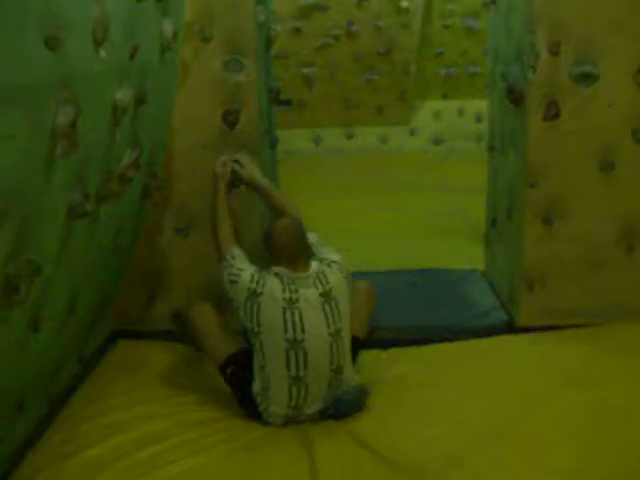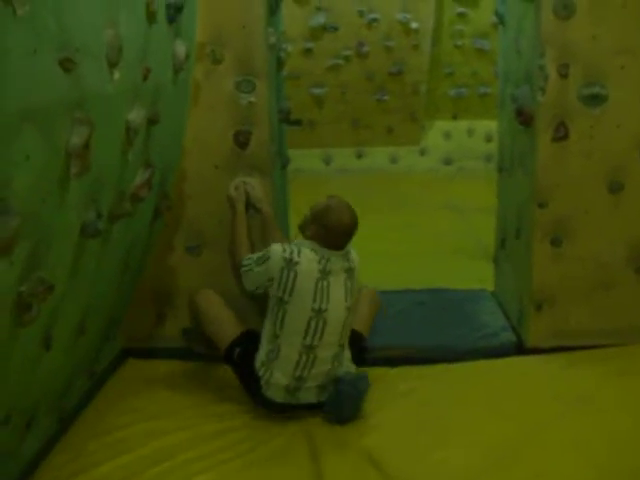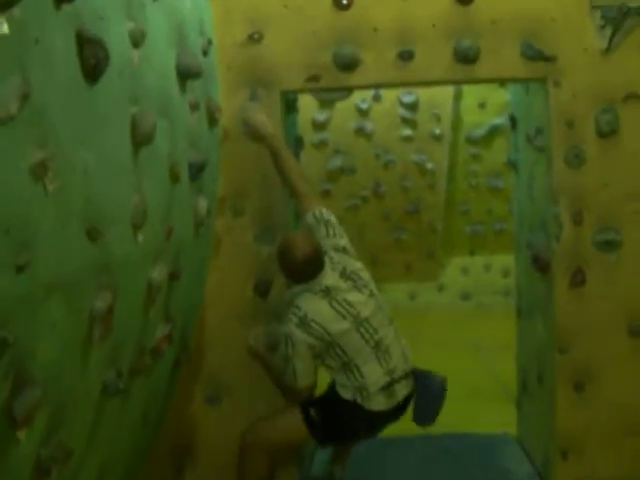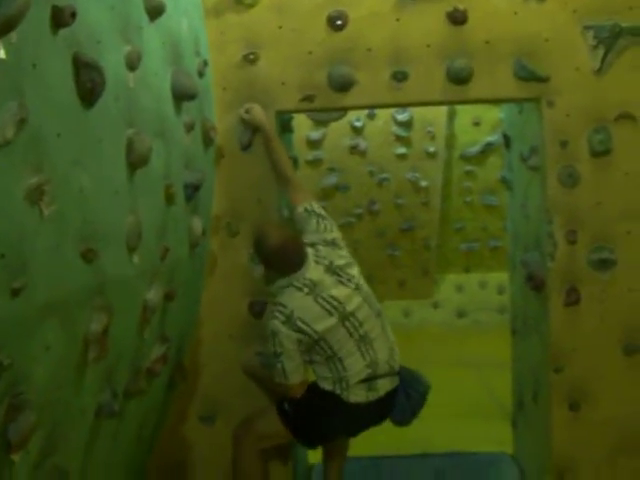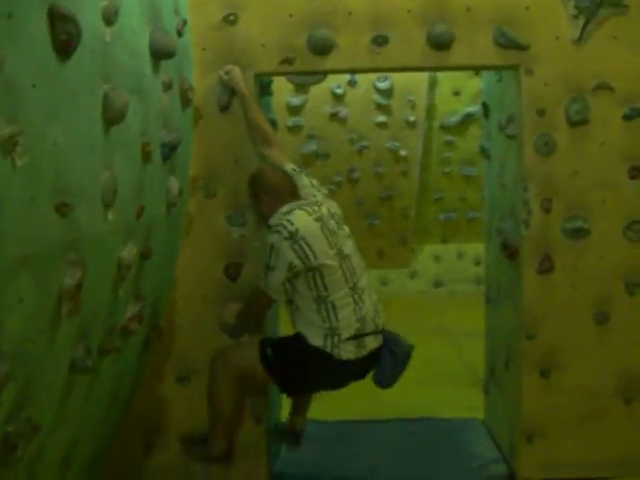
dt=1s
person 1, frame 1
left shoulder: (254, 289)
right shoulder: (336, 273)
left elbow: (227, 244)
right elbow: (298, 226)
left wrist: (221, 187)
right wrist: (259, 182)
left hip: (273, 412)
right hip: (337, 398)
left knee: (198, 313)
right knee: (363, 289)
person 1, frame 2
left shoulder: (286, 259)
right shoulder: (350, 262)
left elbow: (243, 269)
left wrist: (239, 209)
right wrist: (263, 208)
left hip: (273, 392)
right hip: (331, 389)
left knee: (202, 297)
right knee: (369, 294)
left ankle: (218, 348)
person 1, frame 3
left shoulder: (300, 321)
right shoulder: (339, 256)
left elbow: (300, 391)
right elbow: (305, 193)
left wrist: (265, 352)
right wrist: (271, 137)
left hip: (366, 407)
right hip: (401, 388)
left knee: (254, 442)
person 1, frame 4
left shoulder: (284, 315)
right shoulder: (327, 245)
left elbow: (292, 390)
right elbow: (293, 185)
left wrist: (255, 371)
right wrist: (267, 129)
left hip: (351, 401)
right hip: (388, 388)
left knee: (246, 437)
person 1, frame 5
left shoulder: (288, 232)
right shoulder: (317, 200)
left elbow: (264, 296)
right elbow: (271, 149)
left wrist: (239, 323)
right wrist: (244, 93)
left hip: (331, 358)
right hip: (366, 347)
left knee: (224, 361)
right knee: (298, 342)
left ankle: (218, 447)
right ankle: (295, 425)
